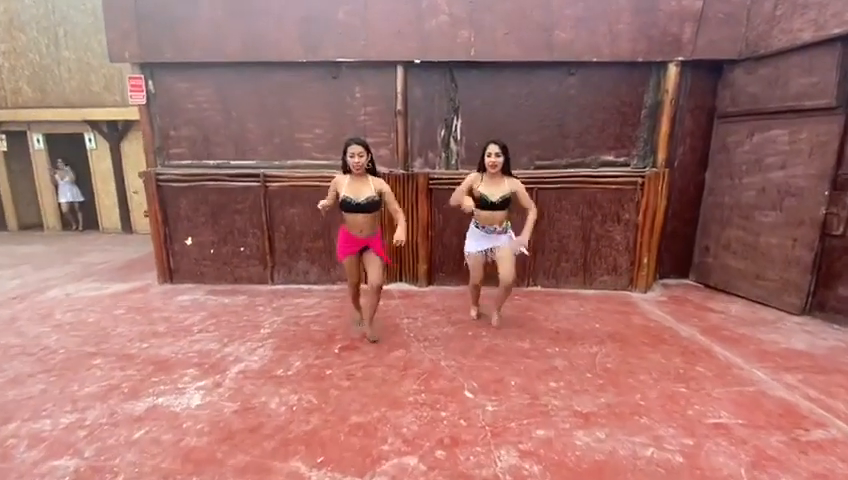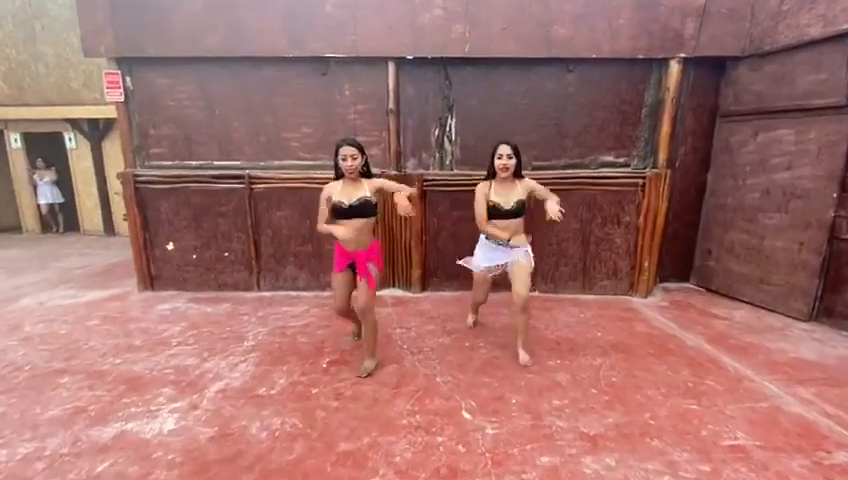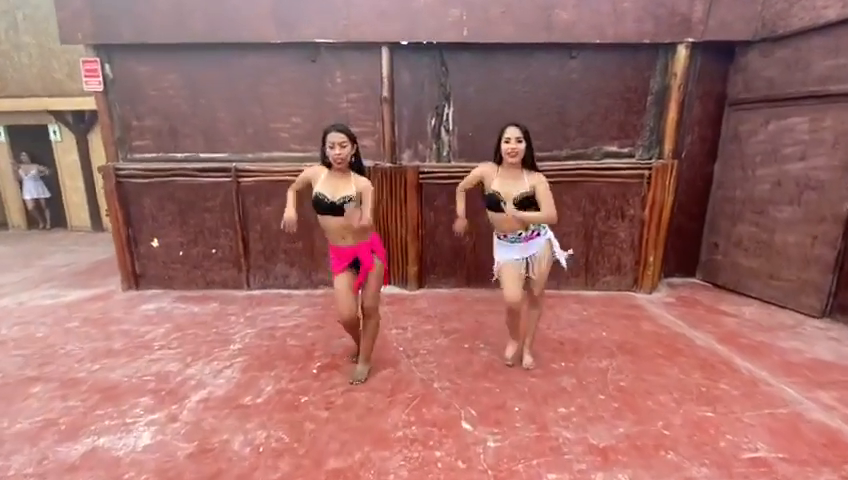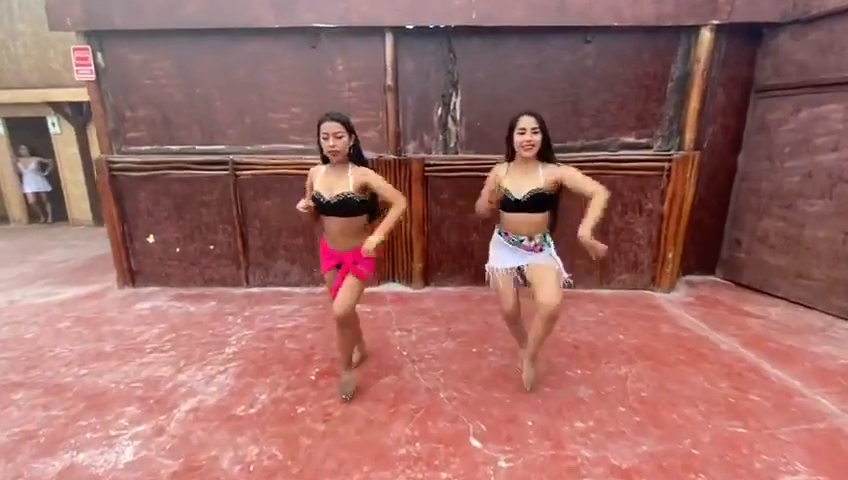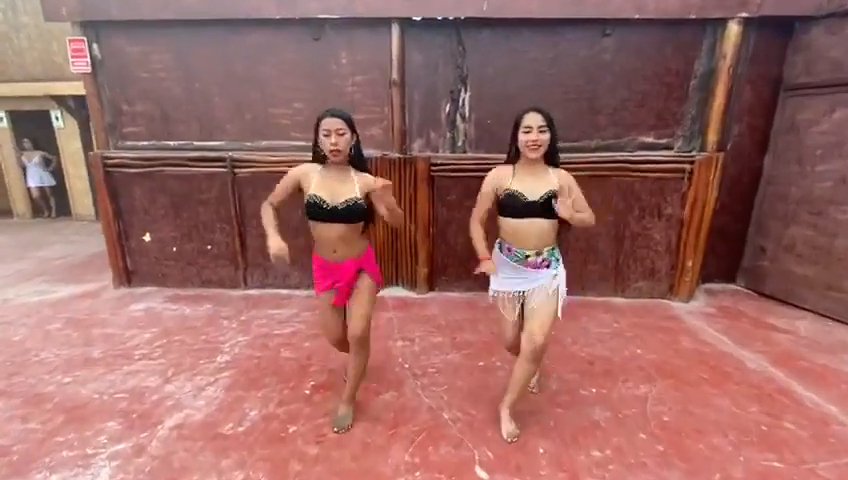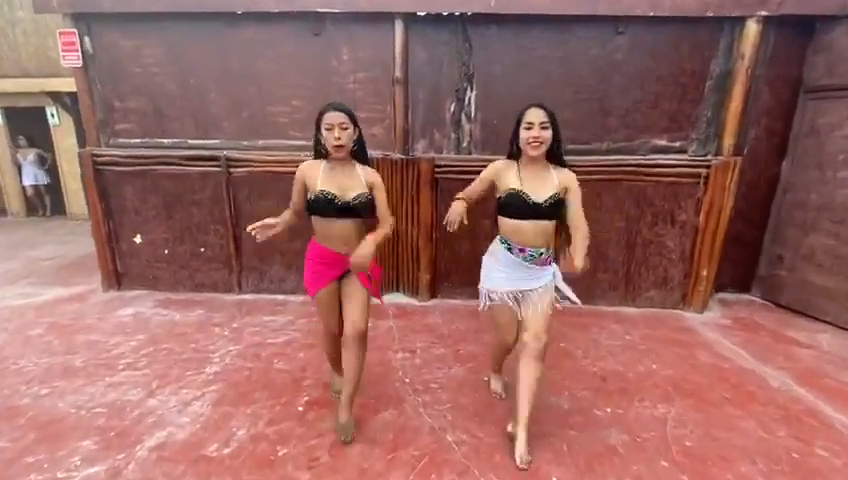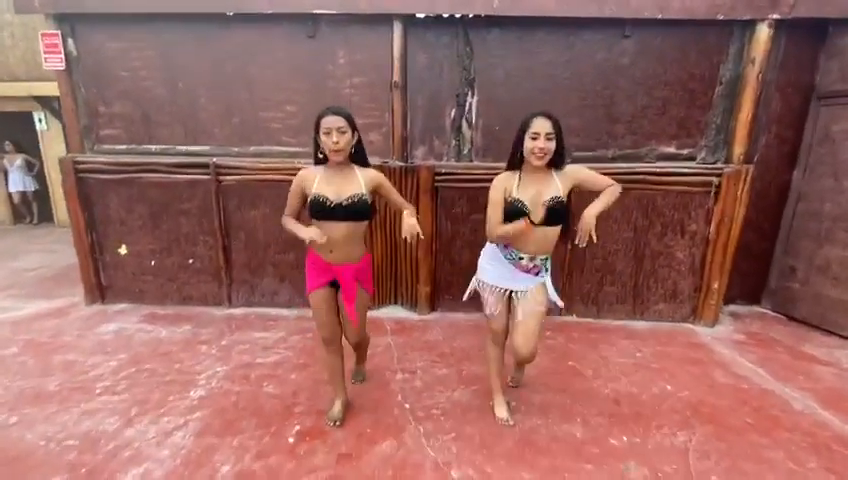
dt=0.3s
person 1, frame 1
left shoulder: (378, 183)
right shoulder: (338, 182)
left elbow: (396, 211)
right elbow: (327, 206)
left wrist: (400, 229)
right wrist: (323, 206)
left hip: (372, 240)
right hip: (348, 240)
left knee: (376, 283)
right knee: (353, 284)
left ankle: (368, 324)
right ankle: (358, 311)
person 1, frame 2
left shoulder: (373, 185)
right shoulder: (330, 189)
left elbow: (409, 190)
right elbow: (320, 226)
left wrist: (403, 196)
right wrist: (336, 229)
left hip: (368, 253)
right hip: (343, 254)
left knee: (364, 306)
right knee: (341, 307)
left ankle: (370, 357)
right ankle: (359, 324)
person 1, frame 3
left shoulder: (362, 183)
right shoulder: (314, 174)
left elbow: (368, 223)
right elbow: (292, 189)
left wrist: (359, 220)
right wrist: (290, 209)
left hip: (368, 249)
right hip: (340, 254)
left knee: (370, 309)
right knee: (347, 315)
left ankle: (365, 360)
right ankle: (359, 345)
person 1, frame 4
left shoulder: (361, 175)
right shoulder: (315, 174)
left elbow: (399, 202)
left wrist: (377, 235)
right wrist: (305, 206)
left hip: (359, 254)
right hip: (329, 253)
left knee: (341, 312)
right knee: (342, 310)
left ankle: (347, 369)
right ankle: (360, 348)
person 1, frame 5
left shoulder: (366, 180)
right shoulder: (305, 174)
left elbow: (397, 221)
right elbow: (268, 205)
left wrist: (388, 203)
right wrist: (274, 238)
left hip: (362, 266)
right hip: (326, 266)
left knee: (358, 333)
right knee: (335, 337)
left ankle: (347, 400)
right ankle: (357, 362)
person 1, frame 6
left shoulder: (369, 176)
right shoulder: (308, 171)
left elbow: (387, 223)
right elbow: (295, 213)
left wrist: (371, 242)
right wrist: (278, 223)
left hip: (357, 262)
right hip: (321, 260)
left knee: (356, 330)
right knee: (332, 331)
left ankle: (345, 407)
right ankle: (337, 373)
person 1, frame 7
left shoulder: (371, 177)
right shoulder: (307, 177)
left elbow: (405, 208)
right elbow: (287, 218)
left wrist: (410, 220)
right wrist: (303, 231)
left hip: (356, 269)
right hip: (319, 267)
left knee: (355, 335)
right knee: (329, 337)
left ankle: (361, 362)
right ankle: (340, 398)
person 2, frame 1
left shoulder: (512, 183)
right shoulder: (474, 179)
left elbow: (531, 209)
right elbow: (452, 200)
left wrist: (526, 234)
right wrist: (463, 199)
left hip: (503, 236)
right hip: (477, 235)
left knee: (508, 280)
right knee: (476, 280)
left ankle: (496, 311)
right ankle: (474, 306)
person 2, frame 2
left shoulder: (525, 185)
right shoulder: (484, 188)
left elbow: (551, 197)
right elbow: (482, 224)
left wrist: (551, 202)
right wrist: (511, 237)
left hip: (517, 251)
right hip: (489, 249)
left knee: (522, 299)
right knee: (480, 296)
left ankle: (521, 347)
right ankle: (473, 313)
person 2, frame 3
left shoulder: (536, 179)
right shoulder: (487, 171)
left elbow: (551, 215)
right elbow: (462, 188)
left wrist: (518, 215)
right wrist: (460, 215)
left hip: (537, 242)
right hip: (506, 246)
left knee: (535, 297)
right knee: (512, 299)
left ankle: (527, 348)
right ankle: (513, 340)
person 2, frame 4
left shoulder: (554, 171)
right shoulder: (500, 172)
left elbow: (599, 192)
right elbow: (482, 210)
left wrist: (586, 229)
right wrist: (488, 201)
left hip: (538, 250)
right hip: (504, 248)
left knee: (551, 305)
right knee: (509, 311)
left ankle: (529, 357)
right ankle: (525, 350)
person 2, frame 5
left shoulder: (561, 178)
right shoulder: (499, 175)
left elbow: (589, 219)
right elbow: (476, 220)
left wrist: (570, 215)
right wrist: (484, 255)
left hip: (546, 271)
right hip: (507, 267)
left knee: (535, 343)
right knee: (511, 340)
left ankle: (506, 406)
right ankle: (531, 367)
person 2, frame 6
left shoulder: (565, 178)
right shoulder: (501, 170)
left elbow: (579, 228)
right elbow: (466, 196)
left wrist: (577, 255)
right wrist: (458, 204)
left hip: (542, 270)
right hip: (504, 265)
left knee: (535, 344)
right knee: (507, 339)
right ankle: (495, 373)
person 2, frame 7
left shoulder: (569, 175)
right shoulder: (504, 181)
left elbow: (613, 187)
right elbow: (493, 234)
left wrist: (593, 208)
right wrist: (527, 223)
left hip: (537, 274)
right hip: (498, 267)
left knee: (523, 349)
right knee: (497, 333)
left ankle: (515, 369)
right ankle: (498, 398)
